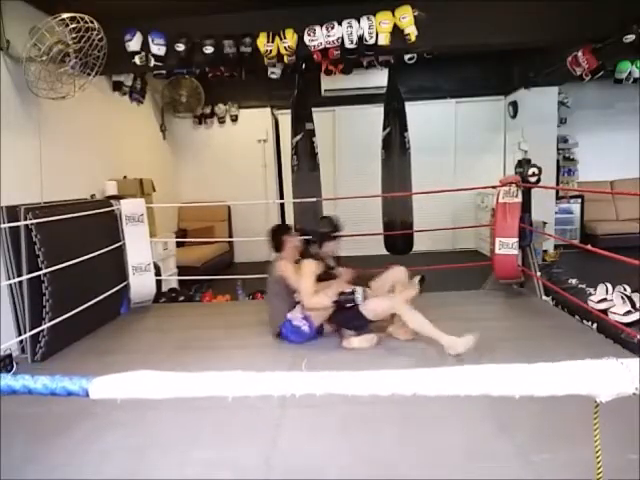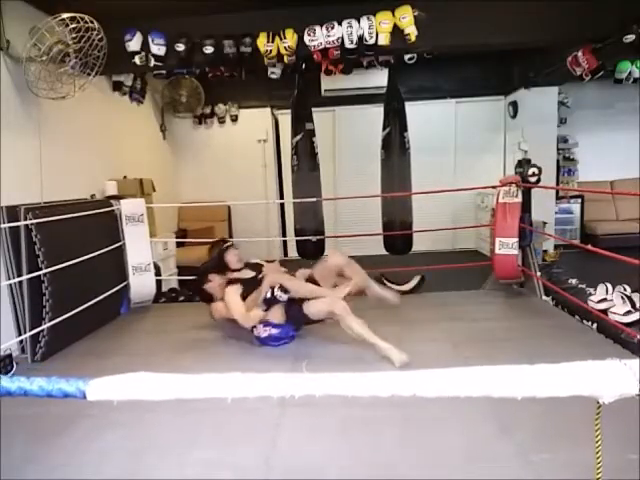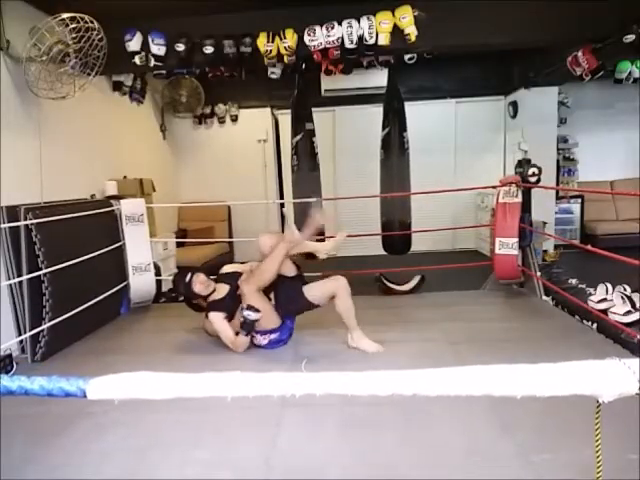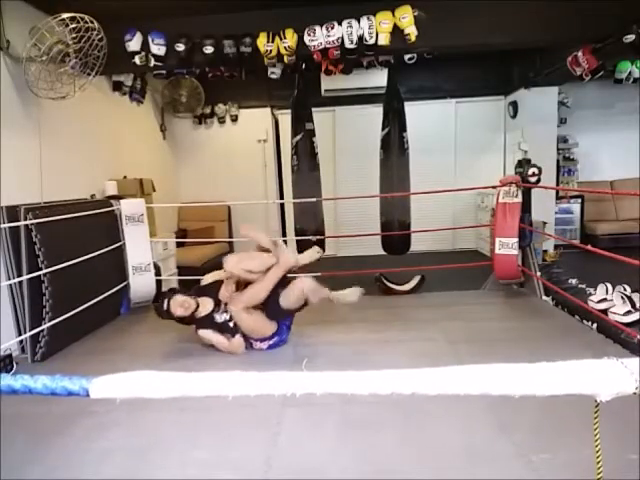
dt=0.4s
person 1, frame 1
left shoulder: (326, 259)
right shoulder: (309, 264)
right elbow: (308, 301)
right wrist: (337, 299)
left hip: (348, 307)
right hip: (340, 315)
right knee: (396, 303)
right ankle: (447, 341)
person 1, frame 2
left shoulder: (251, 266)
right shoulder: (231, 289)
right elbow: (246, 320)
right wrist: (267, 302)
left hip: (298, 294)
right hip: (288, 313)
left knee: (336, 261)
right knee: (338, 307)
person 1, frame 3
left shoulder: (226, 272)
right shoulder: (214, 315)
left elbow: (256, 268)
right elbow: (238, 346)
right wrist: (246, 328)
left hip: (283, 295)
right hip: (275, 330)
person 1, frame 4
left shoulder: (207, 283)
right shoulder: (203, 330)
left elbow: (239, 266)
right elbow: (237, 349)
right wrist: (230, 328)
left hip: (274, 300)
right hip: (271, 335)
